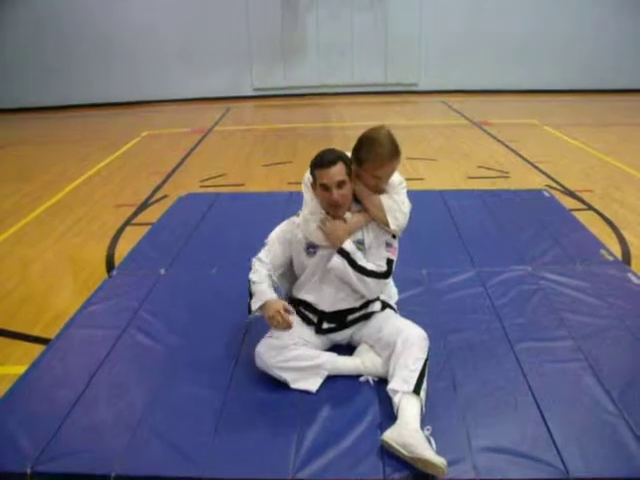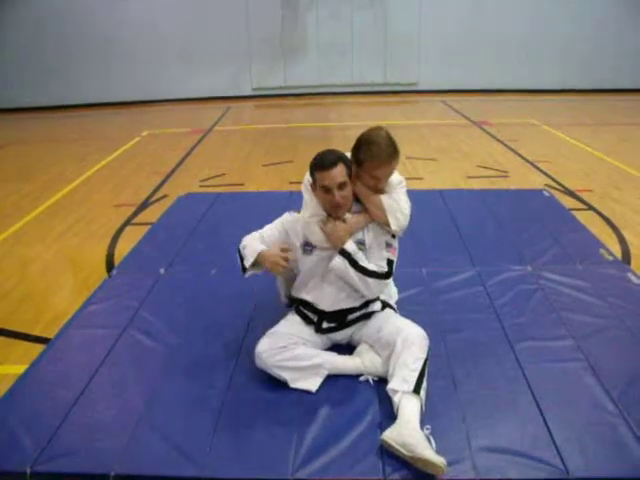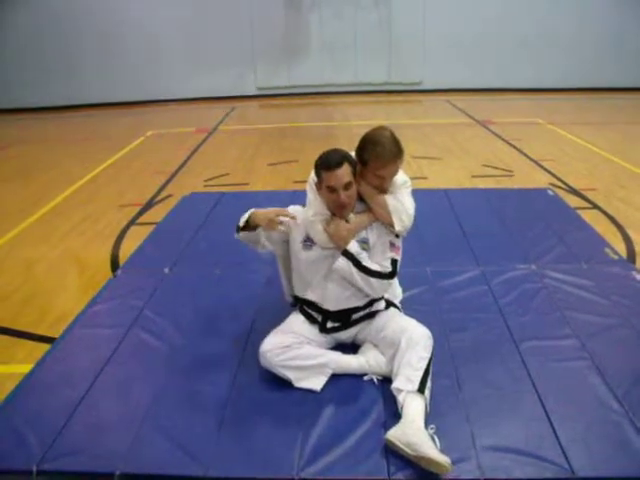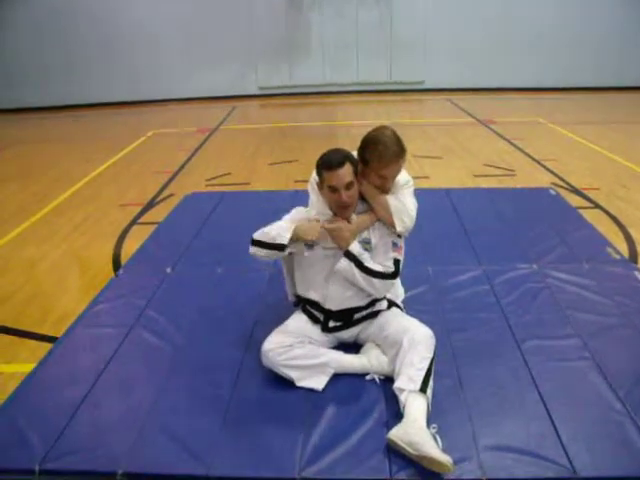
dt=0.4s
person 1, frame 1
left shoulder: (375, 224)
right shoulder: (296, 227)
left elbow: (375, 286)
right elbow: (262, 265)
left wrist: (343, 245)
right wrist: (268, 300)
left hip: (365, 315)
right hip: (312, 318)
left knee: (414, 338)
right knee: (267, 354)
left ankle: (408, 428)
right ankle: (365, 363)
person 1, frame 2
left shoulder: (375, 224)
right shoulder: (296, 222)
left elbow: (376, 284)
right elbow: (250, 242)
left wrist: (344, 246)
right wrist: (263, 255)
left hip: (365, 315)
right hip: (312, 317)
left knee: (414, 338)
right knee: (266, 353)
left ankle: (407, 426)
right ankle: (366, 362)
person 1, frame 3
left shoulder: (378, 223)
right shoulder: (300, 218)
left elbow: (380, 285)
right elbow: (255, 238)
left wrist: (347, 246)
right wrist: (254, 218)
left hip: (369, 314)
right hip: (316, 317)
left knee: (418, 337)
right knee: (271, 353)
left ankle: (412, 426)
right ankle: (370, 363)
person 1, frame 4
left shoulder: (381, 222)
right shoulder: (305, 217)
left elbow: (383, 284)
right elbow: (259, 244)
left wrist: (349, 247)
right wrist: (294, 232)
left hip: (371, 314)
right hip: (317, 316)
left knee: (420, 337)
right knee: (272, 352)
left ankle: (414, 425)
right ankle: (371, 361)
